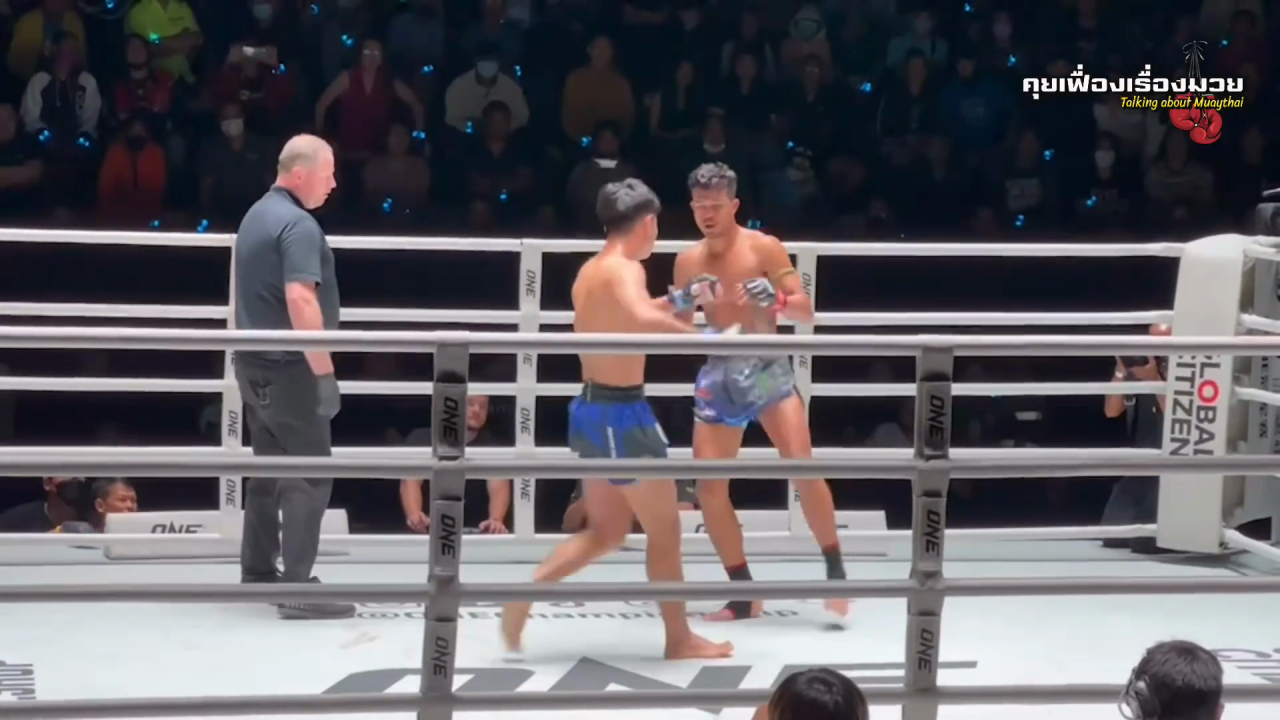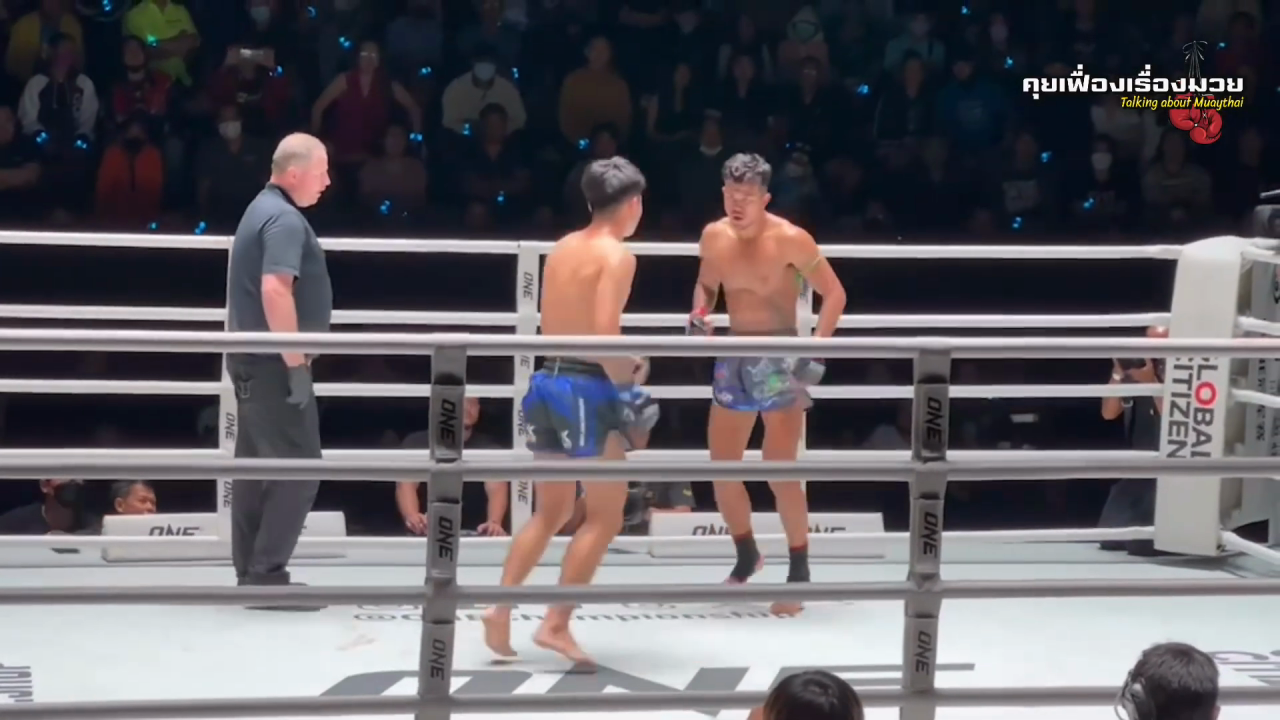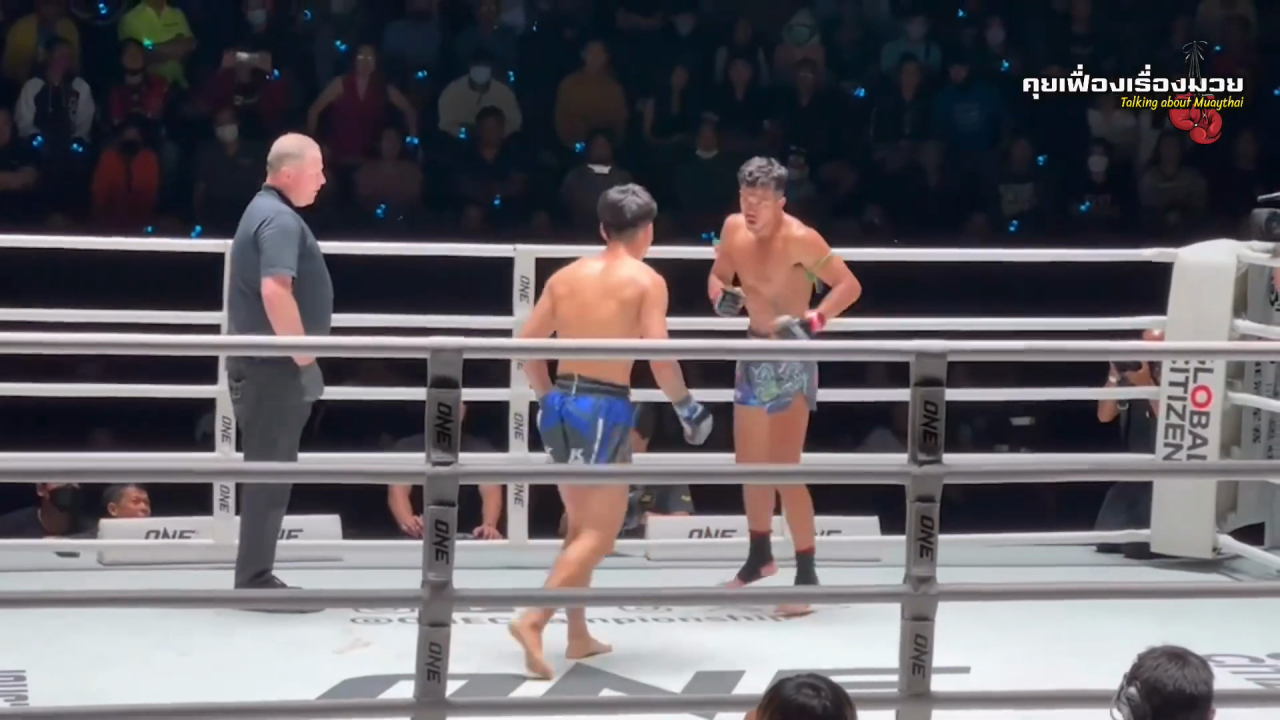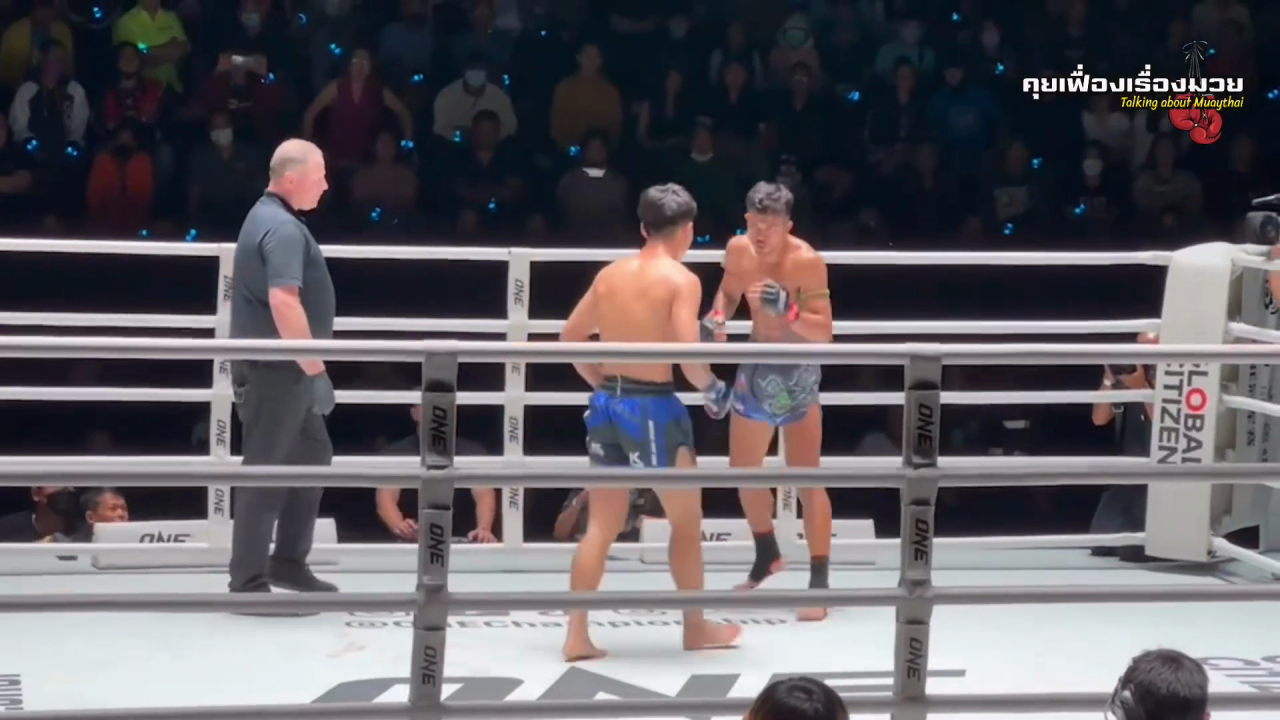
dt=0.3s
person 1, frame 1
left shoulder: (591, 273)
right shoulder: (624, 271)
right elbow: (642, 320)
left wrist: (679, 299)
right wrist: (700, 334)
left hip: (590, 409)
right hip: (619, 414)
left knee: (604, 533)
right knee: (665, 529)
left ankle: (526, 597)
right ankle: (679, 640)
person 1, frame 2
left shoulder: (560, 251)
right shoulder: (617, 256)
right elbow: (605, 333)
right wrist: (631, 387)
left hip: (546, 381)
right hip: (585, 390)
left knee: (551, 510)
right knee: (603, 516)
left ankle: (499, 612)
right ankle: (556, 624)
person 1, frame 3
left shoulder: (566, 275)
right shoulder: (647, 281)
left elbow: (527, 344)
right elbow: (660, 358)
right wrist: (686, 406)
left hip: (560, 402)
right hip: (605, 408)
left knee: (585, 522)
right knee: (599, 533)
left ankle: (577, 634)
right ankle: (532, 621)
person 1, frame 4
left shoulder: (609, 273)
right shoulder: (681, 279)
left elbow: (569, 337)
right elbow: (689, 359)
right wrist: (713, 388)
left hip: (605, 404)
right hip: (652, 406)
left knee: (602, 525)
right knee: (686, 520)
left ankle: (577, 631)
right ankle: (696, 627)
person 2, frame 1
left shoulder: (256, 216)
right shoulder: (298, 224)
right elbow: (301, 300)
right wrist: (326, 373)
left hip: (254, 362)
right hip: (286, 365)
left knee: (269, 468)
right knee: (309, 473)
left ankle: (258, 575)
right ankle: (297, 587)
person 2, frame 2
left shoulder: (262, 209)
right shoulder: (285, 219)
right elbow: (275, 290)
right wrist: (297, 362)
left hip: (252, 358)
right hip: (272, 362)
right knee: (298, 467)
left ankle: (252, 574)
right ankle: (266, 575)
person 2, frame 3
left shoulder: (264, 211)
right shoulder: (280, 220)
right elbow: (275, 292)
right wrist: (306, 360)
left hip: (262, 360)
right hip: (272, 364)
left knee: (267, 467)
right knee: (270, 469)
left ankle: (254, 573)
right ankle: (253, 580)
person 2, frame 4
left shoulder: (268, 218)
right shoulder: (283, 228)
right elbow: (284, 304)
right wrist: (317, 371)
left hip: (275, 366)
right hip: (275, 368)
left knee: (312, 459)
left ankle: (288, 562)
right ankle: (247, 583)
person 3, frame 1
left shoulder: (764, 247)
right shoulder: (687, 262)
left elbow: (805, 312)
left wrist: (778, 297)
left hip: (765, 365)
right hip: (717, 374)
left knee: (802, 465)
right knee: (709, 489)
left ankle: (835, 571)
right ankle: (743, 593)
person 3, frame 2
left shoulder: (791, 239)
right shoulder: (714, 237)
left elbow: (834, 293)
right wrist: (698, 315)
left hip: (781, 361)
right hip: (735, 356)
left knee: (780, 473)
right knee: (722, 469)
left ankle: (798, 573)
right ankle: (746, 557)
person 3, frame 3
left shoulder: (800, 239)
right shoulder: (733, 228)
left elbow: (850, 286)
right elbow: (717, 277)
left wrist: (811, 321)
right wrist: (721, 296)
left hip: (789, 359)
right hip: (752, 353)
left knee: (783, 469)
right knee: (748, 464)
left ankle: (807, 575)
right ankle: (759, 557)
person 3, frame 4
left shoulder: (806, 261)
right shoulder: (738, 250)
left elbow: (824, 327)
right elbow: (726, 295)
left wrist: (787, 311)
right wrist: (712, 321)
left hip: (795, 371)
right hip: (755, 367)
left knee: (803, 475)
right knee: (744, 469)
left ankle: (820, 578)
right ankle: (767, 553)
person 4, frame 1
right shoulder: (1136, 373)
right elbow: (1111, 411)
left wrist: (1154, 379)
right wrist: (1120, 371)
left knee: (1144, 543)
right knee: (1112, 537)
person 4, frame 2
right shoulder: (1134, 376)
right elbow: (1108, 413)
left wrist: (1151, 382)
right wrist: (1118, 374)
left knee: (1142, 544)
right knee: (1110, 539)
person 4, frame 3
right shoulder: (1130, 379)
right elbow: (1104, 416)
left wrist: (1147, 384)
right wrist: (1114, 376)
left knee: (1138, 548)
right knee: (1105, 542)
person 4, frame 4
right shoulder: (1125, 382)
right elbow: (1099, 419)
left wrist: (1142, 387)
right wrist: (1108, 379)
left knee: (1133, 551)
right knee: (1101, 546)
